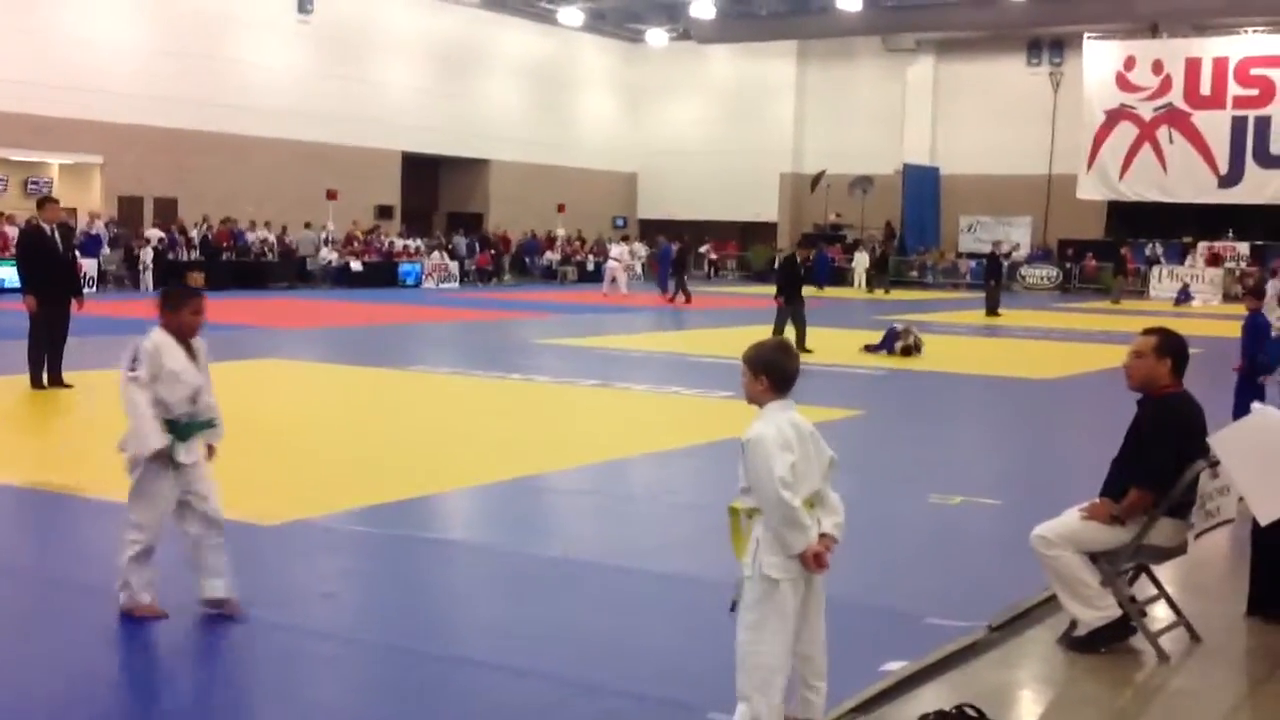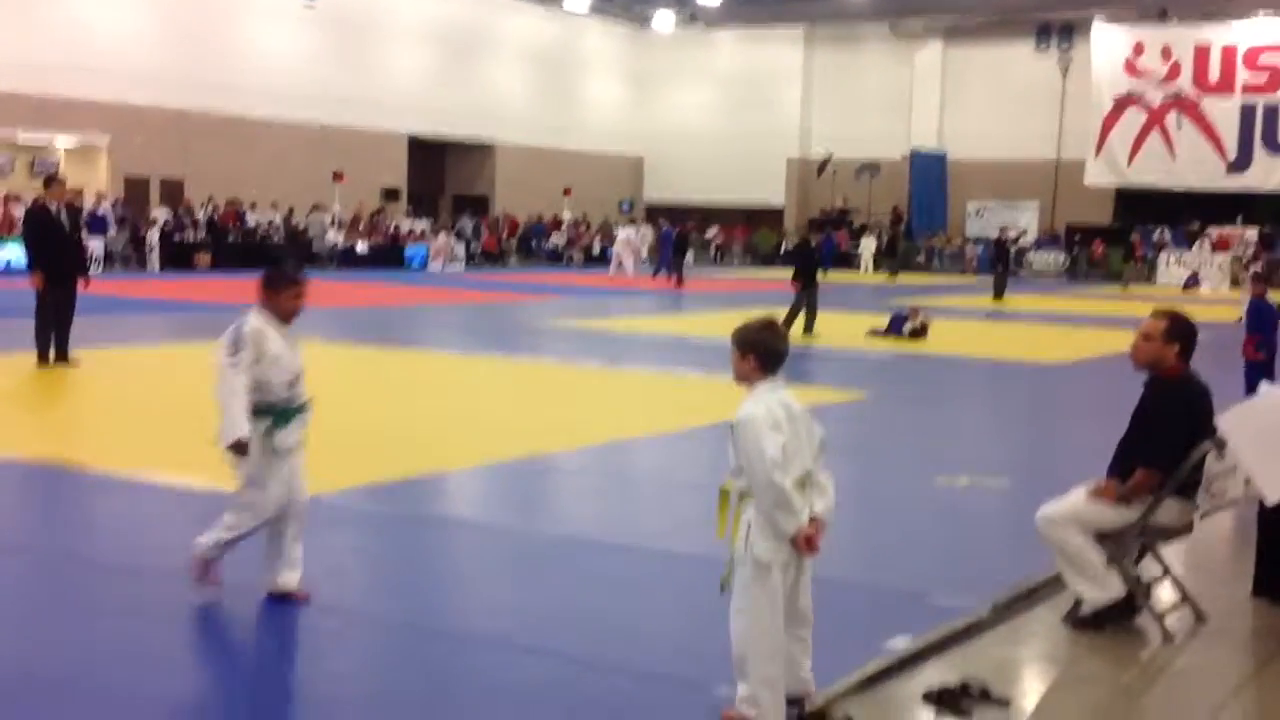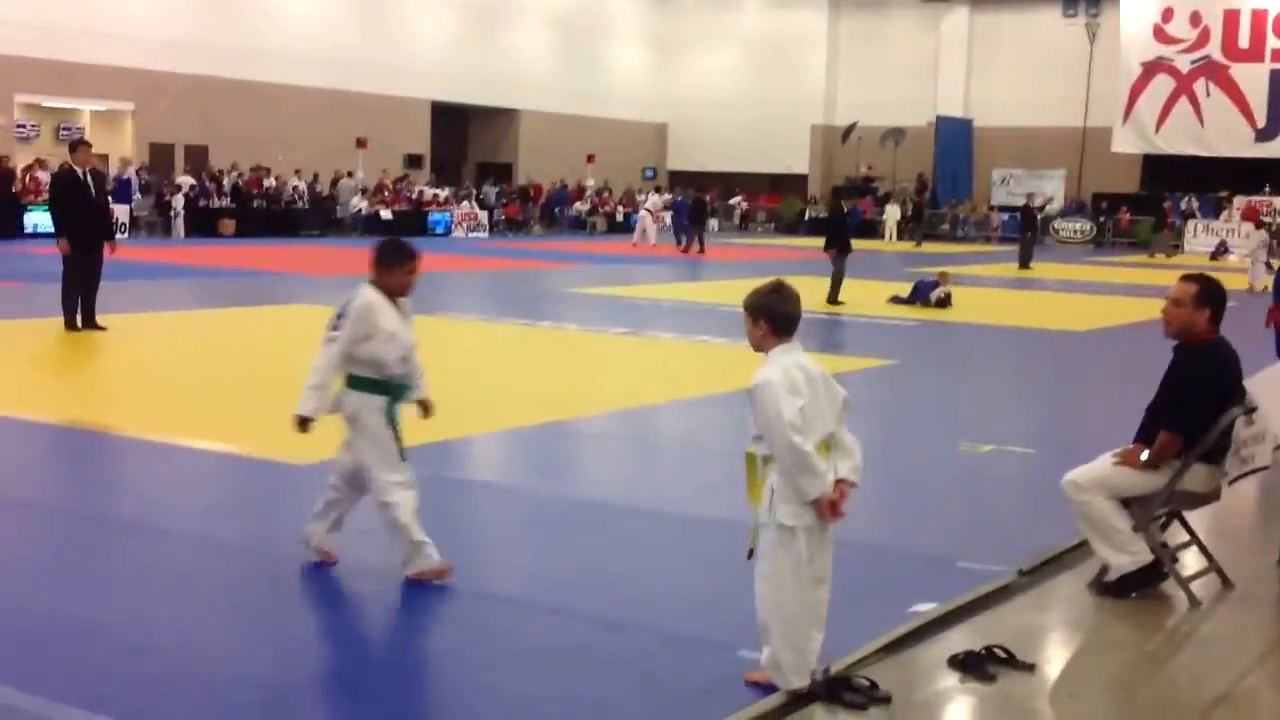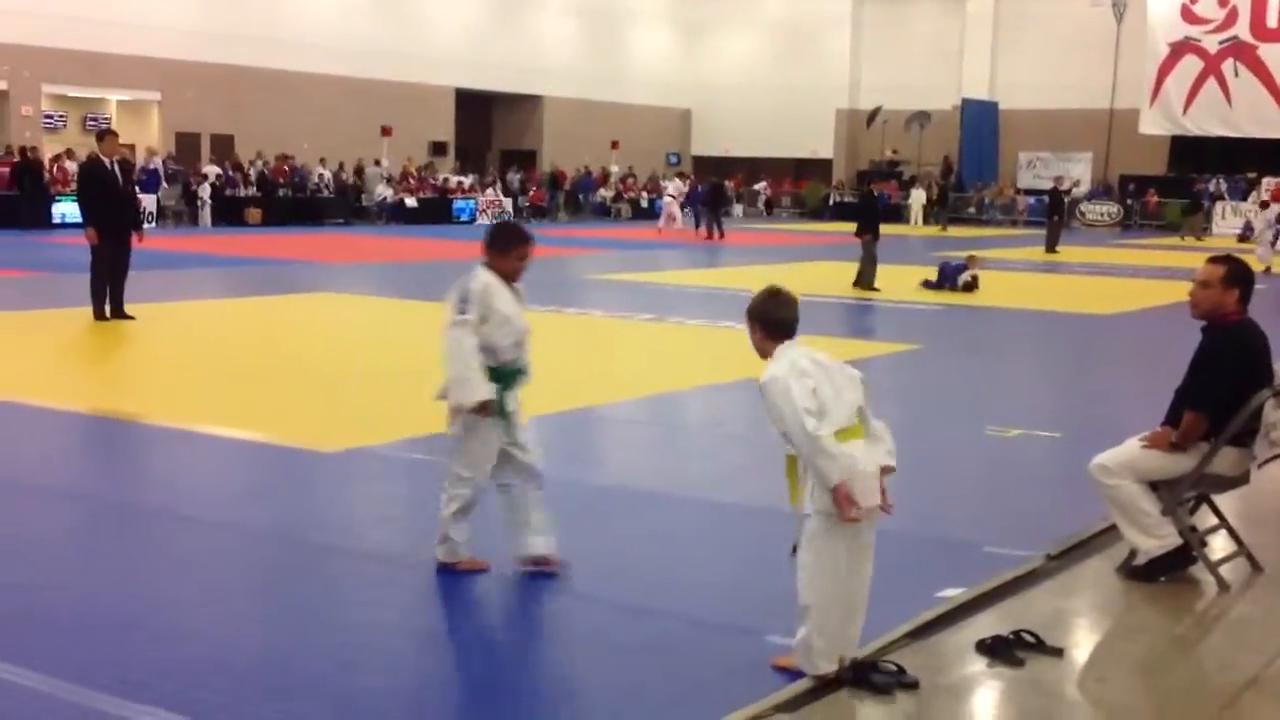
dt=0.3s
person 1, frame 1
left shoulder: (761, 433)
right shoulder: (802, 425)
left elbow: (778, 498)
right elbow: (825, 483)
left wrist: (800, 546)
right wrist: (826, 533)
left hip: (776, 550)
right hip: (803, 544)
left knee: (761, 641)
right knee: (806, 635)
person 1, frame 2
left shoulder: (751, 415)
right shoulder: (792, 405)
left elbow: (769, 479)
right elbow: (815, 463)
left wrist: (793, 527)
right wrist: (816, 515)
left hip: (767, 530)
right hip: (794, 525)
left knee: (755, 623)
right knee: (793, 613)
right ankle: (798, 687)
person 1, frame 3
left shoulder: (768, 379)
right shoulder: (813, 368)
left elbow: (791, 444)
right elbow: (839, 427)
left wrist: (817, 492)
right wrist: (842, 479)
left hip: (790, 494)
right hip: (818, 488)
left knee: (780, 586)
right knee: (811, 580)
left ankle: (787, 673)
right ankle: (803, 661)
person 1, frame 4
left shoulder: (776, 375)
right shoulder: (819, 360)
left elbow: (808, 433)
right elbow: (865, 414)
left wrist: (836, 484)
right wrist: (880, 467)
left hip: (834, 478)
right hip: (864, 471)
left knee: (822, 574)
right knee: (852, 571)
left ankle: (816, 659)
right ankle: (842, 651)
person 2, frame 1
left shoulder: (196, 347)
right shoulder: (150, 347)
right elbow: (136, 396)
left wrist: (209, 436)
right wrist: (153, 443)
left hip: (187, 447)
right hip: (157, 450)
left knee: (207, 517)
right knee: (147, 524)
left ankle: (216, 591)
right ankle: (134, 597)
person 2, frame 2
left shoulder: (284, 332)
right shoulder: (250, 331)
right elbow: (233, 381)
left wrist: (296, 424)
right wrist: (237, 432)
left hip: (285, 431)
right hip: (259, 434)
left knee: (293, 504)
right knee: (261, 505)
left ankle: (285, 580)
right ankle: (208, 552)
person 2, frame 3
left shoulder: (396, 306)
right shoulder: (360, 306)
right elbow: (331, 356)
left wrist: (419, 392)
right wrist: (311, 406)
left hip: (383, 403)
right hip: (367, 403)
left knee: (353, 477)
right knee: (395, 483)
left ankle: (318, 535)
right ankle: (421, 561)
person 2, frame 4
left shoulder: (508, 290)
right shoulder: (476, 288)
right elbow: (461, 343)
right wrist: (475, 394)
left hip: (501, 394)
right hip: (483, 396)
left knee: (526, 468)
right knee: (469, 475)
left ankle: (536, 549)
right ankle: (450, 552)
person 3, frame 1
left shoulder: (1163, 412)
right shoulder: (1180, 404)
left elbow: (1150, 485)
left wrist: (1117, 514)
right wrist: (1113, 503)
left hip: (1155, 520)
right hip: (1159, 514)
left knee: (1047, 537)
right knee: (1070, 523)
left ankle: (1105, 619)
right ankle: (1104, 606)
person 3, frame 2
left shoulder: (1170, 393)
right shoulder: (1186, 388)
left elbow: (1156, 465)
left wrist: (1123, 493)
right wrist: (1119, 484)
left hip: (1160, 500)
right hip: (1168, 494)
left knee: (1054, 517)
right knee: (1076, 502)
left ankle: (1109, 598)
right ankle: (1107, 586)
person 3, frame 3
left shoulder: (1198, 359)
right shoulder: (1216, 351)
left elbow: (1178, 428)
left wrist: (1148, 459)
right wrist: (1145, 450)
left hip: (1187, 466)
right hip: (1194, 459)
left knee: (1079, 483)
right knee: (1103, 469)
left ankle: (1136, 564)
right ankle: (1137, 553)
person 3, frame 4
left shoulder: (1226, 340)
right shoulder: (1245, 333)
left elbow: (1202, 408)
left wrist: (1176, 441)
right wrist: (1174, 432)
left hip: (1216, 449)
right hip: (1226, 442)
left knee: (1107, 466)
right knee: (1131, 453)
left ankle: (1164, 548)
right ankle: (1171, 532)
person 4, frame 1
left shoulder: (65, 232)
right shoulder: (28, 234)
left elbow: (72, 263)
right elbow: (23, 266)
left wrist: (77, 291)
right wrist: (27, 293)
left hip: (61, 294)
right hip: (40, 295)
left knee: (59, 337)
right knee: (39, 336)
left ankle: (55, 377)
right ankle: (36, 378)
person 4, frame 2
right shoulder: (35, 213)
left elbow: (78, 242)
right elbow: (30, 243)
left wrist: (83, 270)
right wrist: (35, 270)
left hip: (68, 272)
right hip: (47, 273)
left knee: (65, 314)
right knee: (45, 314)
left ankle: (62, 353)
right ankle: (43, 355)
person 4, frame 3
left shoulder: (98, 176)
right shoulder: (61, 177)
left elbow: (104, 207)
right elbow: (56, 209)
left wrist: (109, 235)
right wrist: (61, 236)
left hip: (94, 237)
right hip: (73, 238)
left knee: (92, 279)
right knee: (72, 279)
left ankle: (89, 318)
right ankle: (70, 320)
person 4, frame 4
left shoulder: (125, 165)
right shoulder: (89, 167)
left elbow: (132, 196)
right elbow: (84, 198)
left wrist: (137, 224)
right wrist: (89, 226)
left hip: (122, 228)
right hip: (101, 228)
left knee: (120, 269)
right knee: (100, 269)
left ankle: (117, 308)
right ankle: (99, 310)
